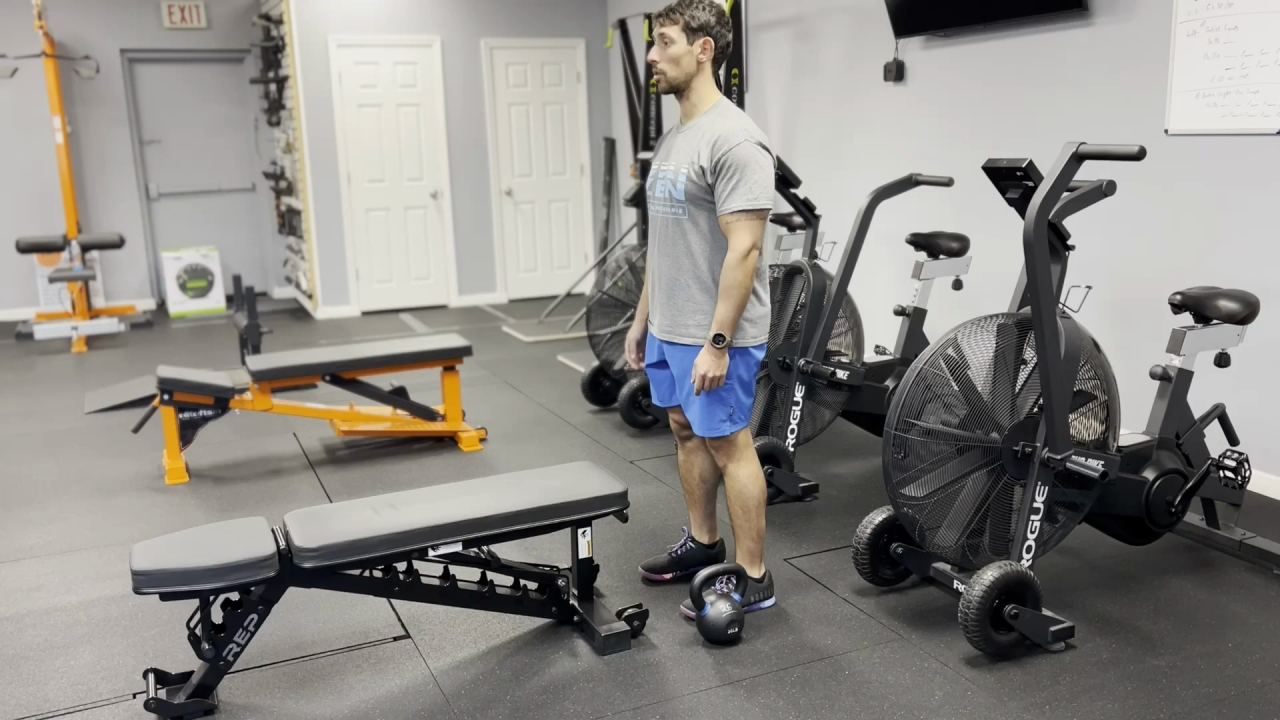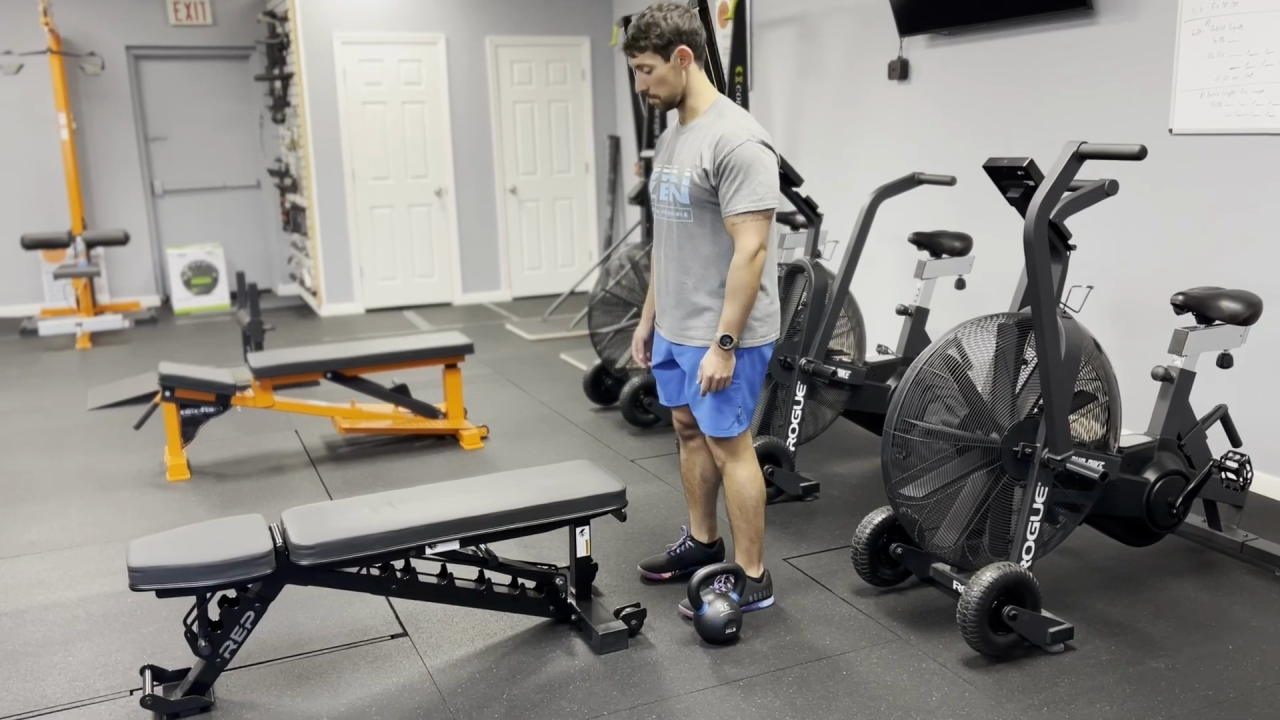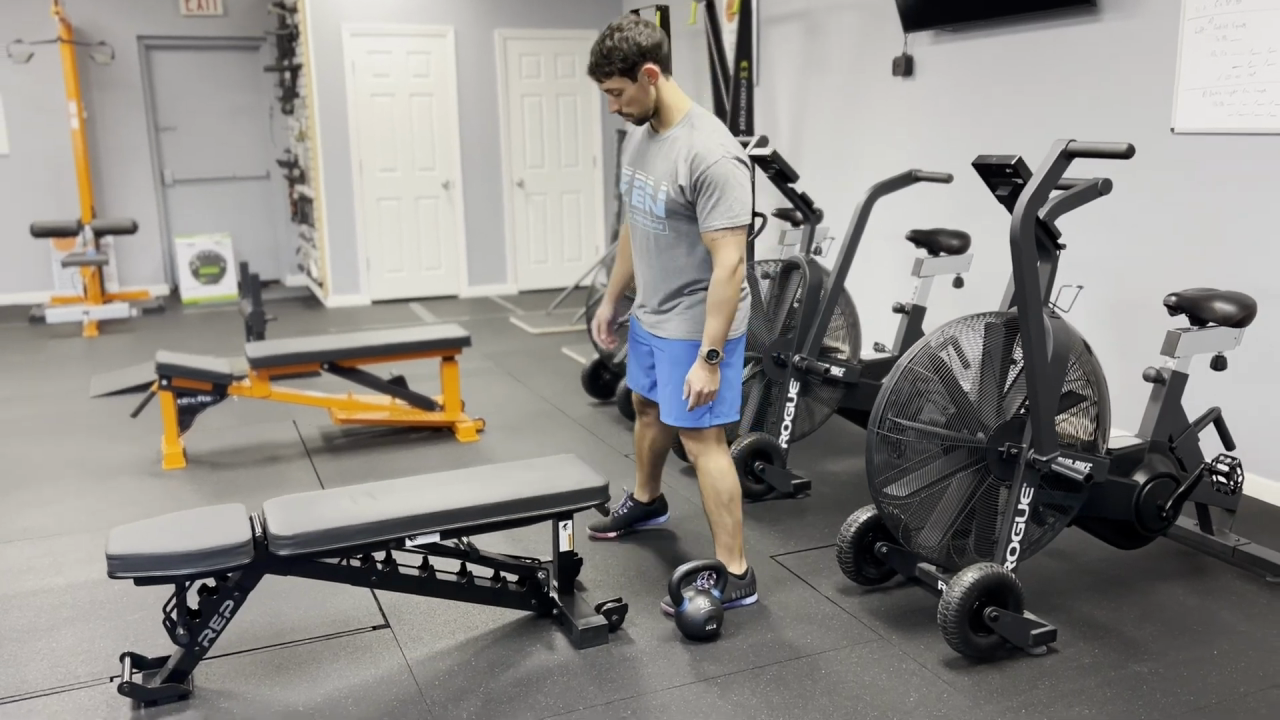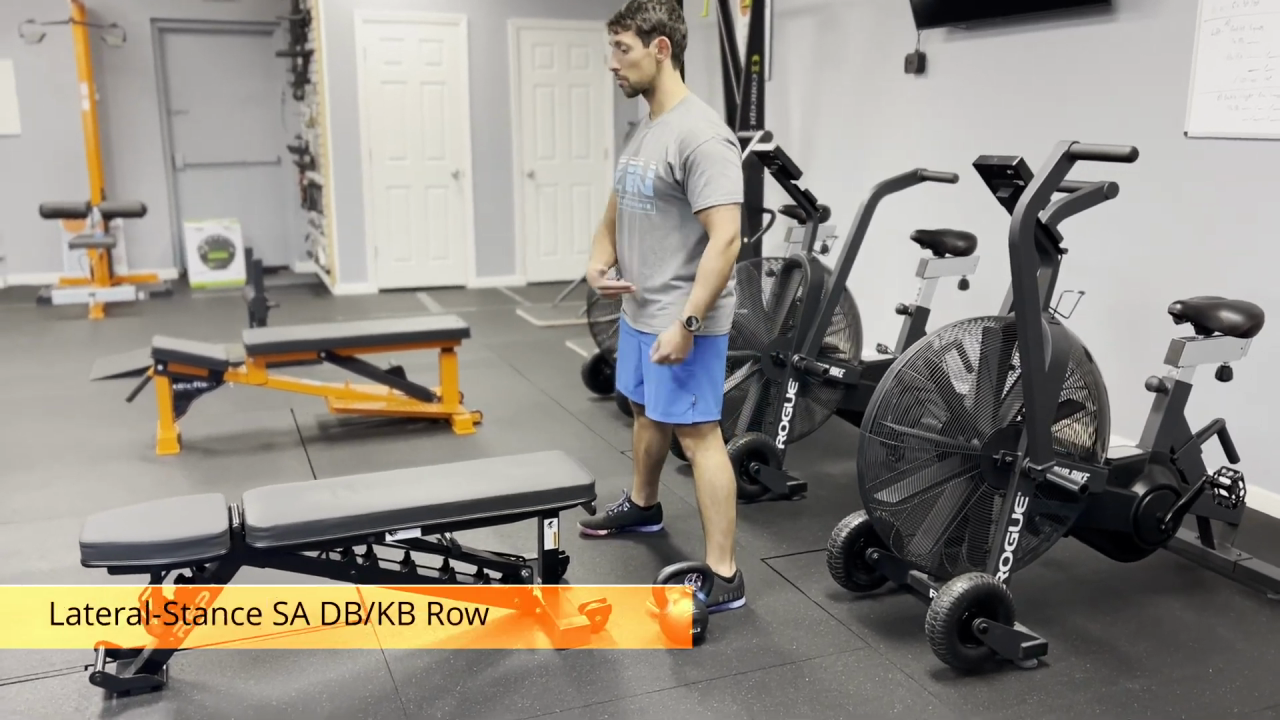
dt=1s
person 1, frame 1
left shoulder: (734, 140)
right shoulder: (673, 137)
left elbow: (743, 250)
left wrist: (718, 342)
right wrist: (643, 316)
left hip: (713, 335)
right hip: (670, 328)
left knee: (727, 445)
right knee: (687, 432)
left ankle: (753, 579)
right ankle: (702, 542)
person 1, frame 2
left shoulder: (736, 141)
right shoulder: (672, 137)
left elbow: (750, 249)
left wrist: (724, 343)
right wrist: (648, 317)
left hip: (721, 334)
right hip: (676, 327)
left knee: (727, 446)
right knee: (690, 432)
left ankle: (751, 580)
right ankle: (702, 541)
person 1, frame 3
left shoulder: (711, 154)
right shoulder: (638, 136)
left elbow: (729, 263)
left wrist: (710, 356)
right wrist: (611, 299)
left hip: (695, 325)
right hip: (651, 314)
left knee: (701, 440)
right knee: (649, 408)
left ankle: (735, 573)
right ankle: (646, 499)
person 1, frame 4
left shoulder: (701, 135)
right shoulder: (641, 132)
left elbow: (726, 238)
right elbow: (616, 216)
left wrist: (686, 323)
right wrist: (599, 264)
left hip: (680, 321)
right hip: (640, 311)
left knee: (698, 435)
right knee: (646, 411)
left ankle: (722, 576)
right ankle: (642, 505)
